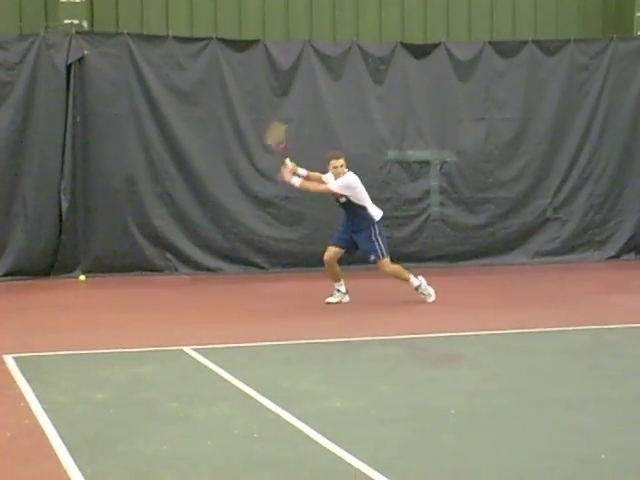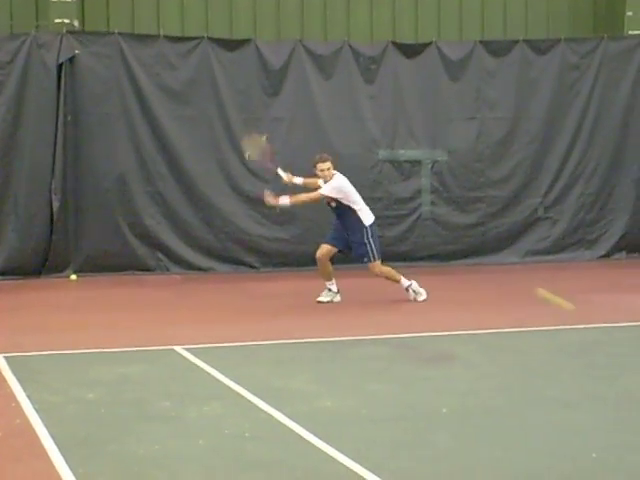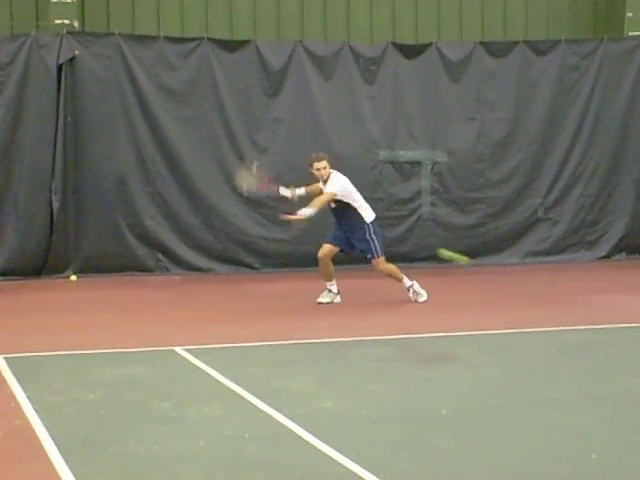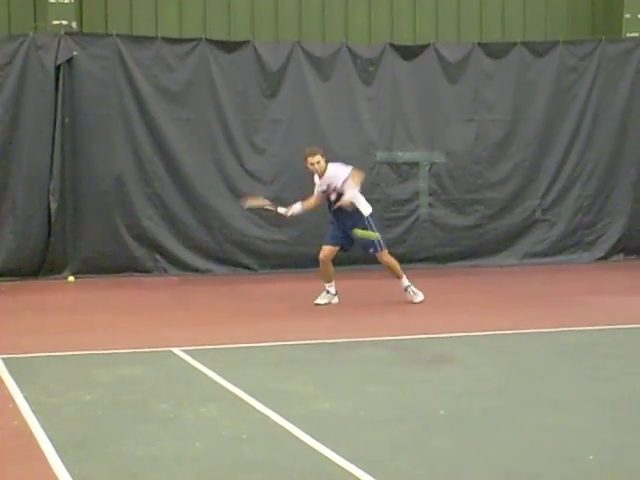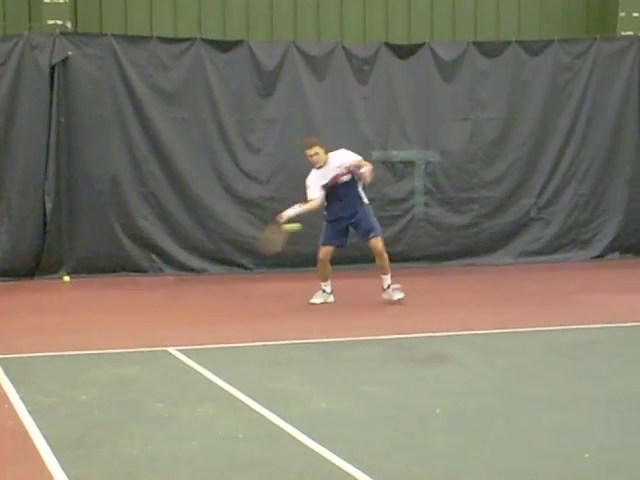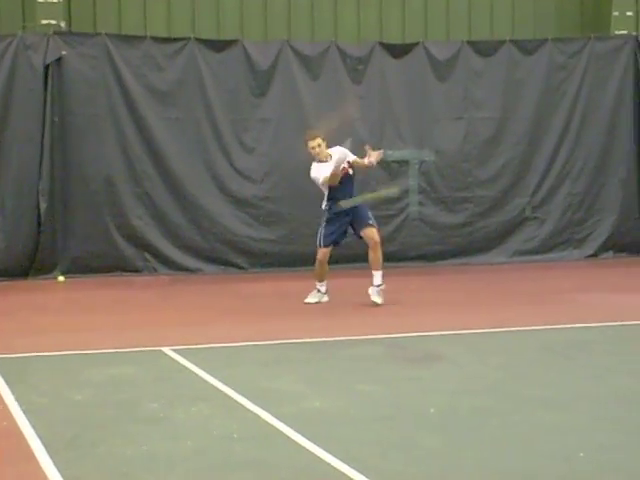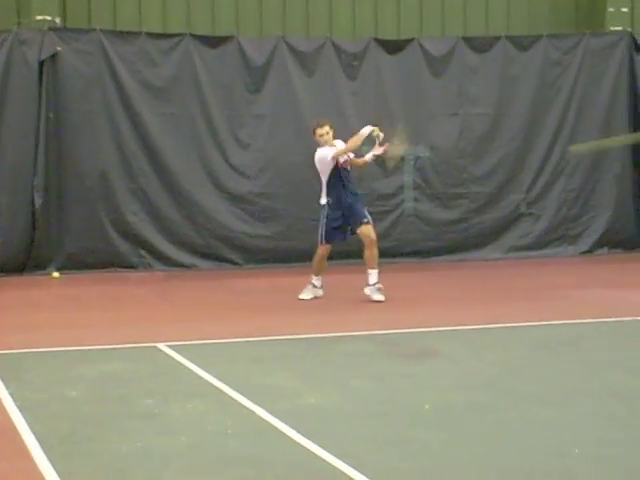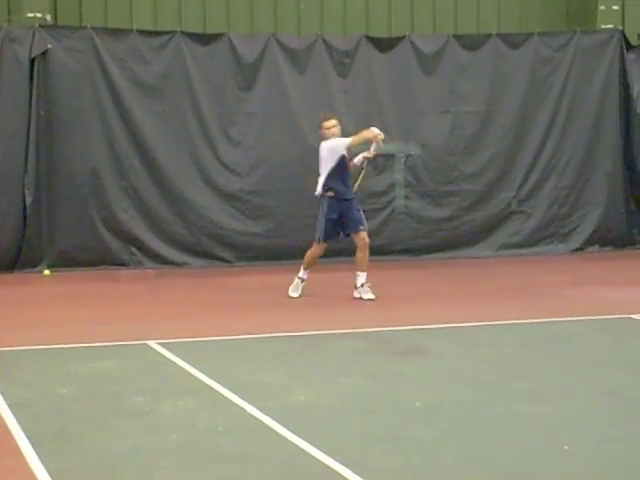
dt=0.1s
person 1, frame 1
left shoulder: (348, 181)
right shoulder: (333, 176)
left elbow: (319, 189)
right elbow: (321, 179)
left wrist: (293, 180)
right wrist: (299, 171)
left hip: (369, 225)
right hip: (350, 225)
left knee: (386, 268)
right knee: (329, 258)
left ankle: (417, 283)
right ankle: (341, 292)
person 1, frame 2
left shoulder: (337, 184)
right shoulder: (326, 179)
left elbow: (312, 196)
right elbow: (318, 184)
left wrist: (283, 201)
right wrist: (296, 180)
left hip: (362, 226)
right hip: (343, 226)
left knee: (376, 270)
right knee: (321, 255)
left ankle: (409, 285)
right ankle: (332, 291)
person 1, frame 3
left shoulder: (338, 181)
right shoulder: (326, 179)
left elbow: (324, 198)
right elbow: (320, 187)
left wrist: (305, 213)
right wrist: (298, 192)
left hip: (363, 224)
right hip: (344, 225)
left knee: (381, 266)
right knee: (323, 255)
left ankle: (411, 286)
right ankle: (333, 291)
person 1, frame 4
left shoulder: (337, 169)
right shoulder: (318, 178)
left elbow: (357, 176)
right elbow: (316, 200)
left wrist: (349, 194)
right wrist: (298, 207)
left hip: (361, 218)
right hip: (340, 222)
left knee: (384, 259)
right knee: (324, 256)
left ankle: (407, 286)
right ankle: (330, 292)
person 1, frame 5
left shoulder: (341, 155)
right shoulder: (312, 178)
left elbow: (365, 165)
right elbow: (315, 204)
left wrist: (366, 171)
right wrist: (294, 210)
left hip: (358, 208)
right hip: (335, 216)
left knee: (378, 248)
right knee: (323, 256)
left ankle: (388, 286)
right ankle: (326, 291)
person 1, frame 6
left shoulder: (339, 150)
right shoulder: (316, 171)
left elbow: (360, 165)
right elbow: (332, 182)
left wrist: (371, 160)
right wrist: (337, 167)
left hip: (356, 205)
right hip: (334, 212)
left knee: (374, 240)
right knee: (322, 256)
left ankle: (376, 286)
right ankle: (320, 291)
person 1, frame 7
left shoulder: (339, 145)
right shoulder: (322, 154)
left elbow: (356, 163)
right elbow: (348, 148)
left wrist: (372, 154)
right wrist: (367, 131)
left hip: (352, 200)
right hip: (333, 206)
left knee: (370, 238)
right knee: (322, 251)
left ankle: (372, 285)
right ankle: (315, 285)
person 1, frame 8
left shoulder: (339, 144)
right shoulder: (328, 146)
left elbow: (348, 166)
right elbow: (357, 139)
left wrist: (364, 156)
right wrist: (374, 132)
left hip: (347, 199)
right hip: (330, 200)
left knee: (363, 242)
right knee: (318, 248)
left ankle: (360, 285)
right ankle: (301, 277)
